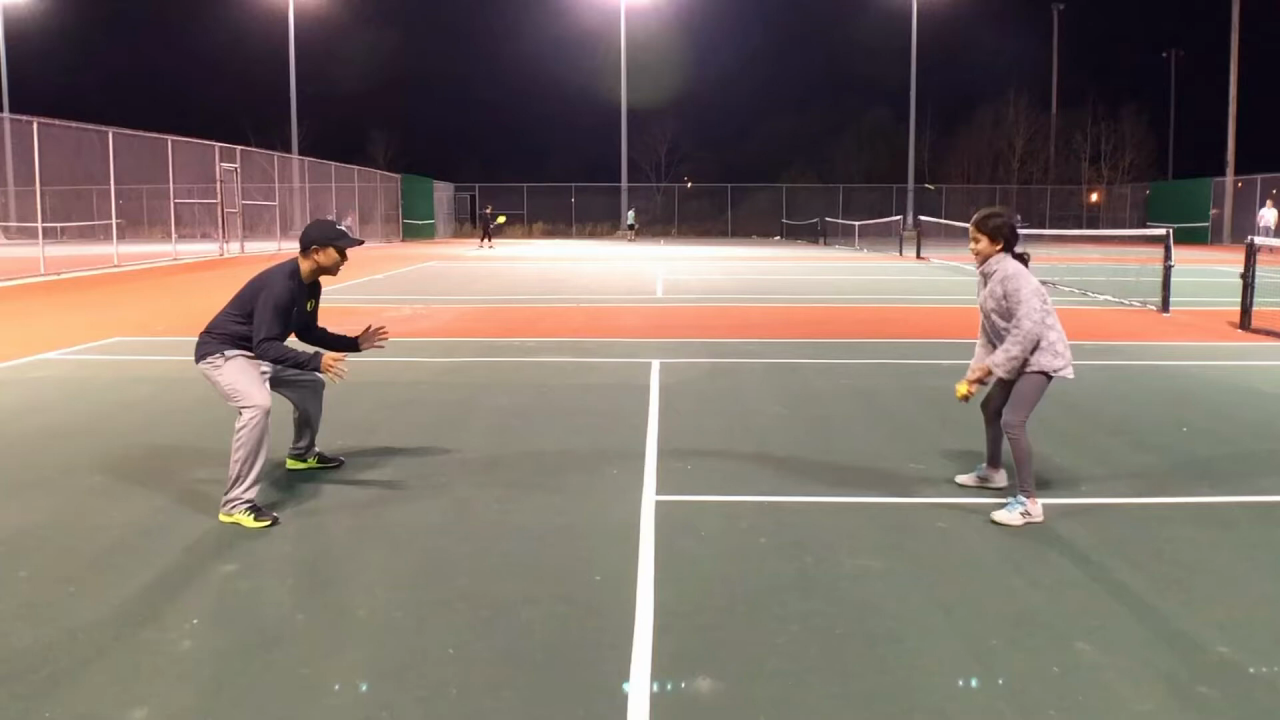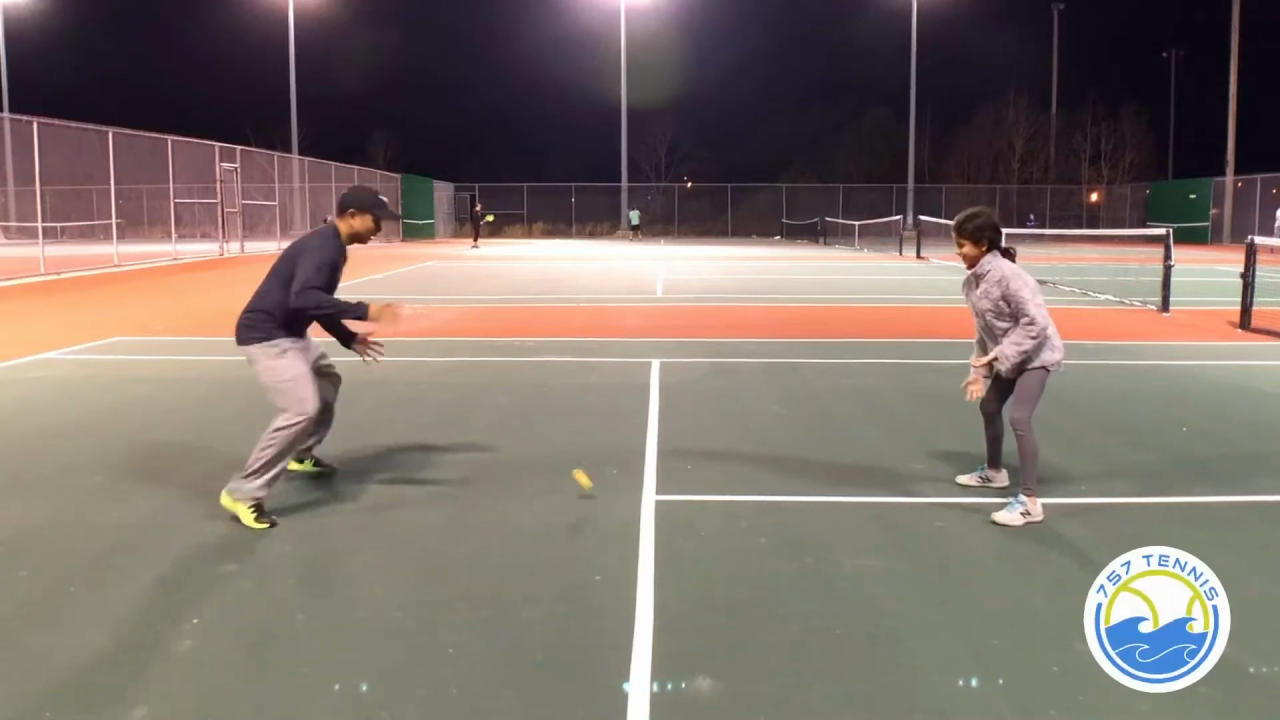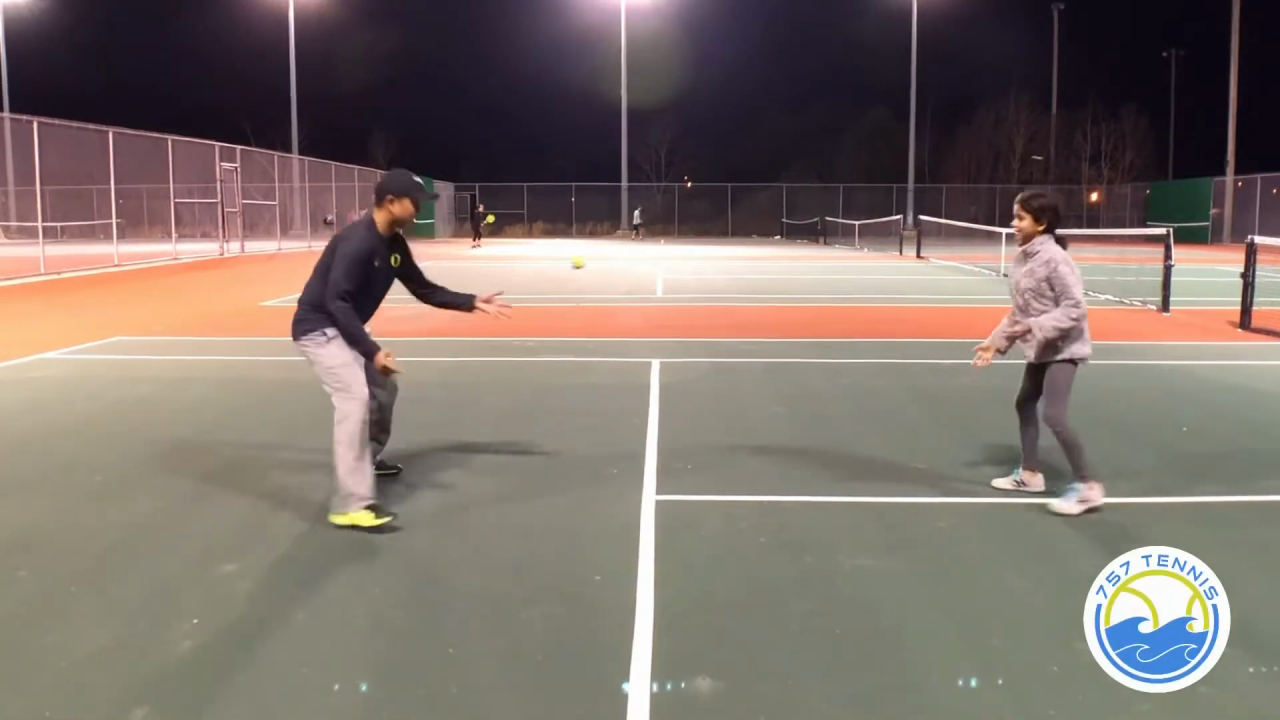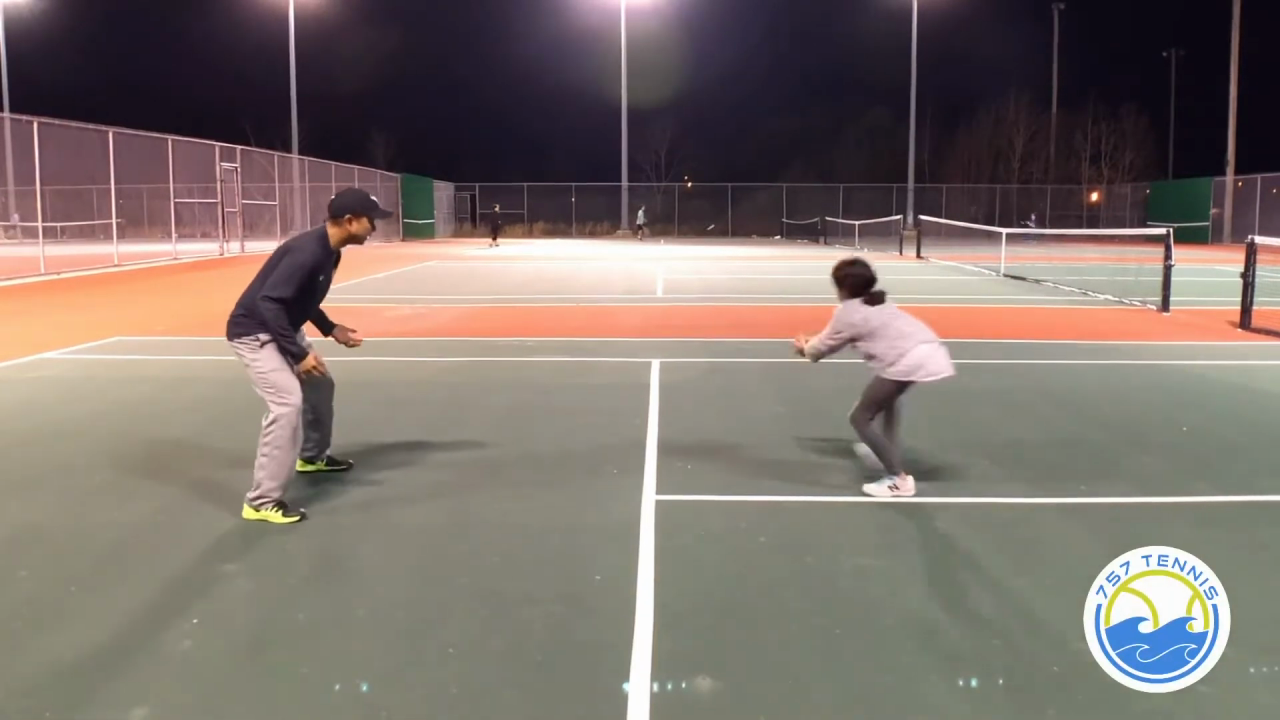
dt=1s
person 1, frame 1
left shoulder: (311, 285)
right shoulder: (280, 285)
left elbow: (307, 332)
right elbow: (266, 345)
left wrist: (355, 343)
right wrist: (315, 361)
left hip: (256, 349)
right hip: (221, 351)
left knee: (311, 385)
right knee: (258, 405)
left ankle: (302, 454)
right ankle: (237, 504)
person 1, frame 2
left shoulder: (336, 249)
right shoulder: (323, 247)
right elbow: (303, 298)
left wrist: (349, 337)
right wrist: (362, 311)
left hip: (287, 333)
right hip: (266, 334)
left knee: (328, 383)
right knee: (303, 409)
left ankle: (301, 456)
right ankle: (244, 492)
person 1, frame 3
left shoulder: (395, 244)
right shoulder: (358, 241)
left elbow: (423, 289)
right elbow: (337, 302)
left wrist: (472, 302)
right wrist: (374, 350)
left hip: (347, 330)
right hip: (319, 328)
left knee: (383, 390)
right knee: (356, 400)
left ankle: (365, 460)
right ankle: (354, 504)
person 1, frame 4
left shoulder: (331, 253)
right shoulder: (308, 252)
right elbow: (269, 302)
left wrist: (330, 329)
right wrist: (299, 354)
left hip: (281, 331)
right hip: (254, 332)
left knee: (320, 387)
right knee: (287, 404)
left ankle: (312, 456)
right ankle: (262, 500)
person 2, frame 1
left shoulder: (1014, 276)
right shoulder: (986, 278)
left elbow: (1027, 330)
right elbow: (987, 332)
left wrist: (993, 366)
right wrist: (978, 369)
left hip: (1041, 356)
right hip: (1016, 359)
left knee: (1012, 422)
right knee: (990, 407)
left ankle: (1029, 502)
right ankle: (993, 471)
person 2, frame 2
left shoulder: (1008, 276)
right shoulder: (972, 282)
left elbow: (1035, 323)
right elbow: (985, 331)
left wrist: (1001, 354)
right wrist: (980, 370)
left hip: (1036, 354)
right hip: (1008, 357)
left knee: (1019, 419)
right knee: (989, 407)
left ankle: (1030, 502)
right ankle: (994, 471)
person 2, frame 3
left shoulder: (1055, 259)
right shoulder: (1021, 261)
left elbow: (1076, 309)
right elbow: (1020, 310)
left wrist: (1034, 327)
right wrist: (997, 342)
left hip: (1063, 348)
right hip: (1041, 348)
left knee: (1054, 416)
right knee: (1024, 404)
left ankle: (1088, 485)
right ankle: (1030, 474)
person 2, frame 4
left shoulder: (847, 314)
right shoulder: (880, 305)
left elbow: (826, 345)
left wrist: (807, 350)
right wrist: (813, 344)
left hip: (904, 363)
right hip: (930, 353)
left knee: (860, 419)
right knee: (887, 396)
left ankle: (900, 479)
right ankle: (887, 449)
